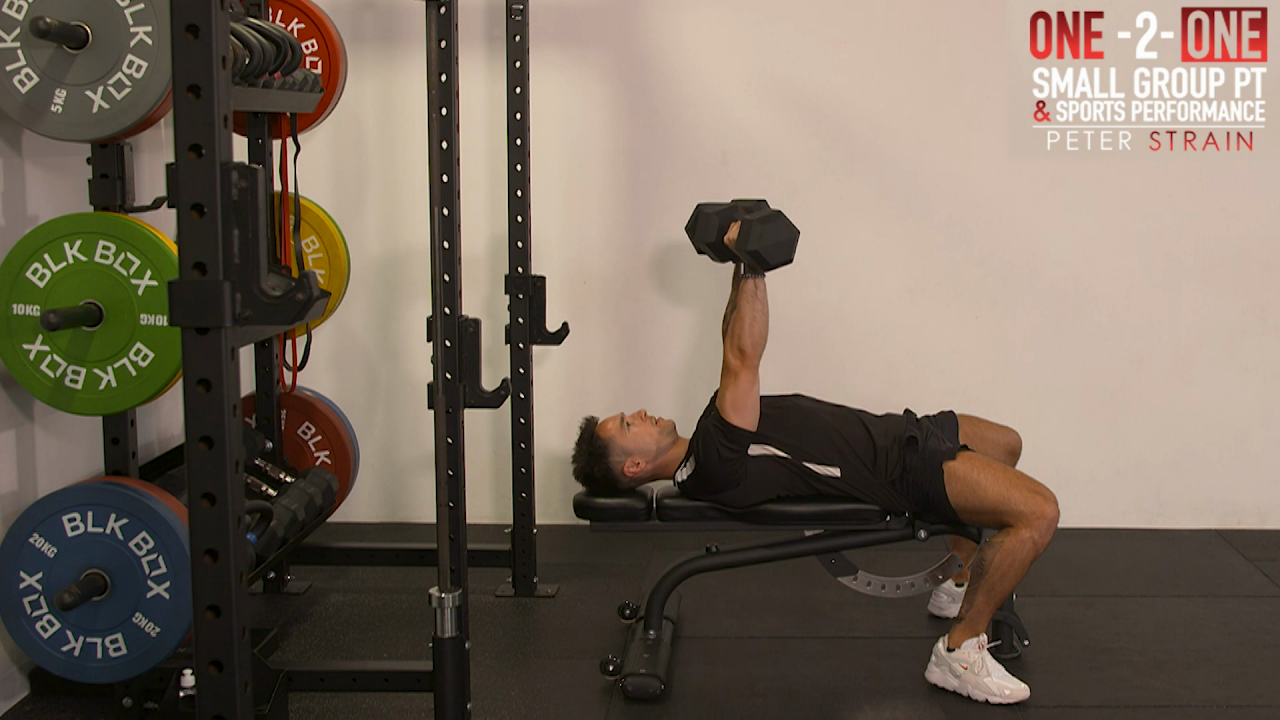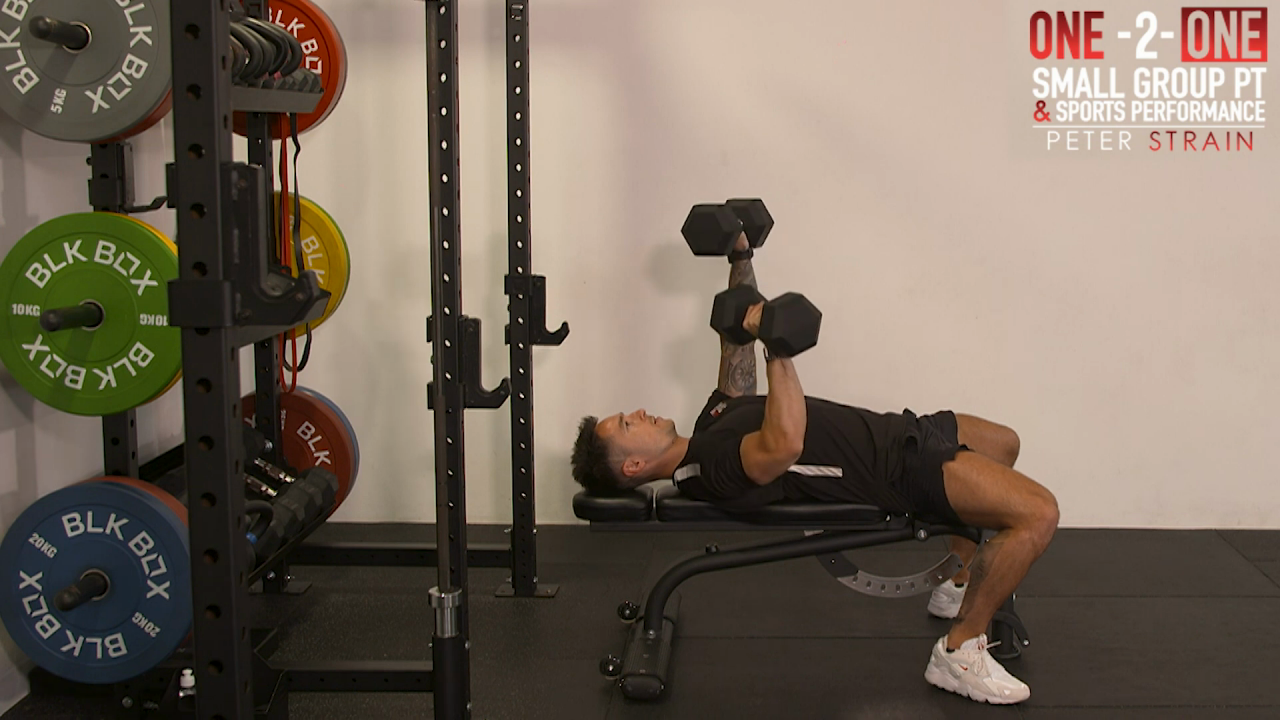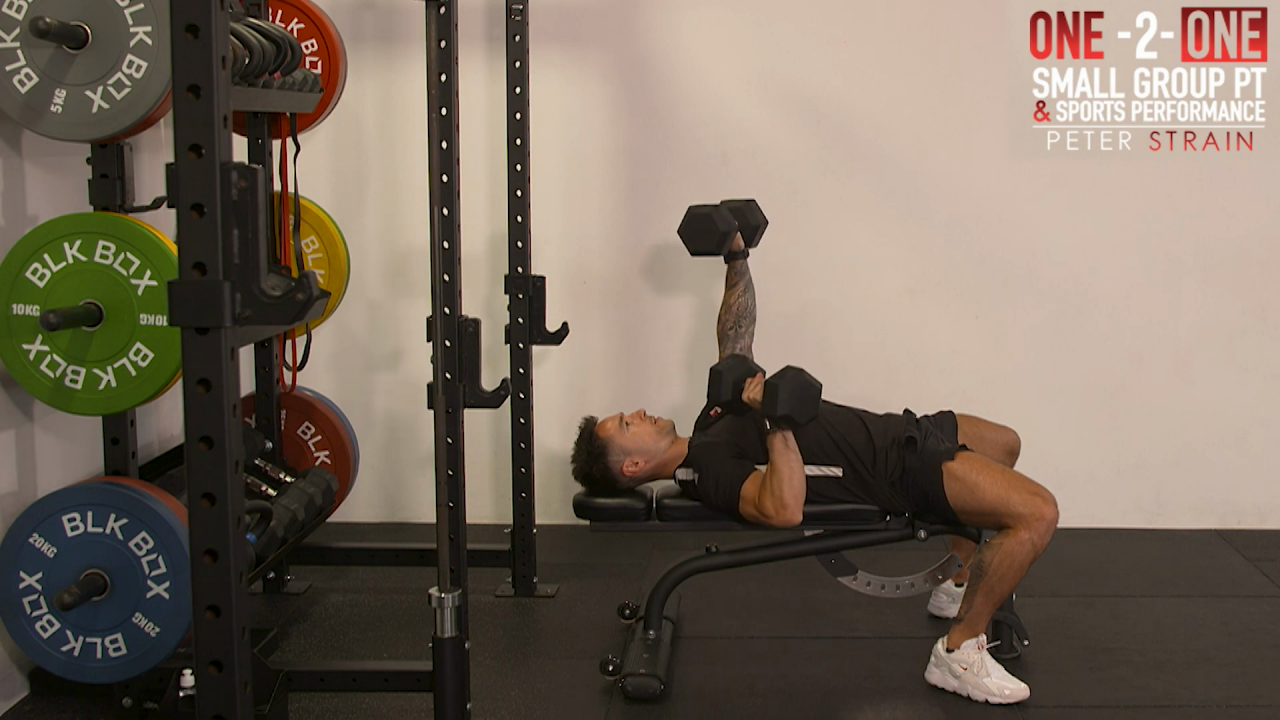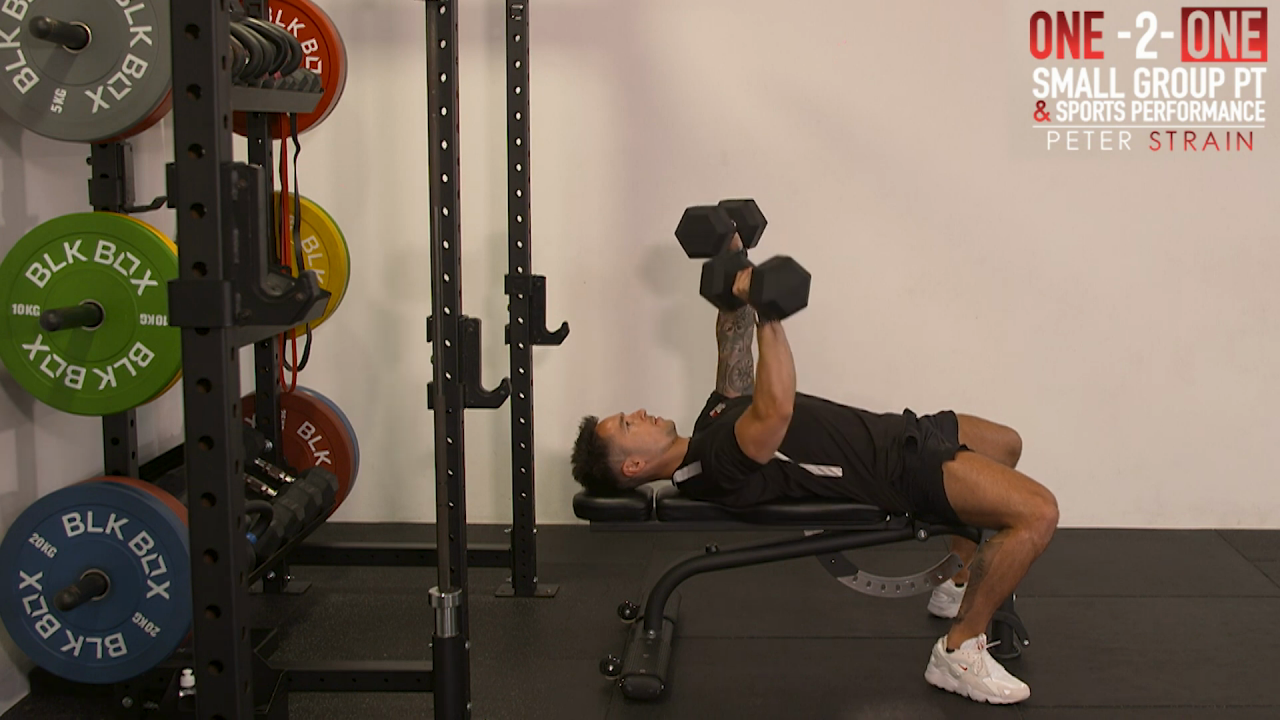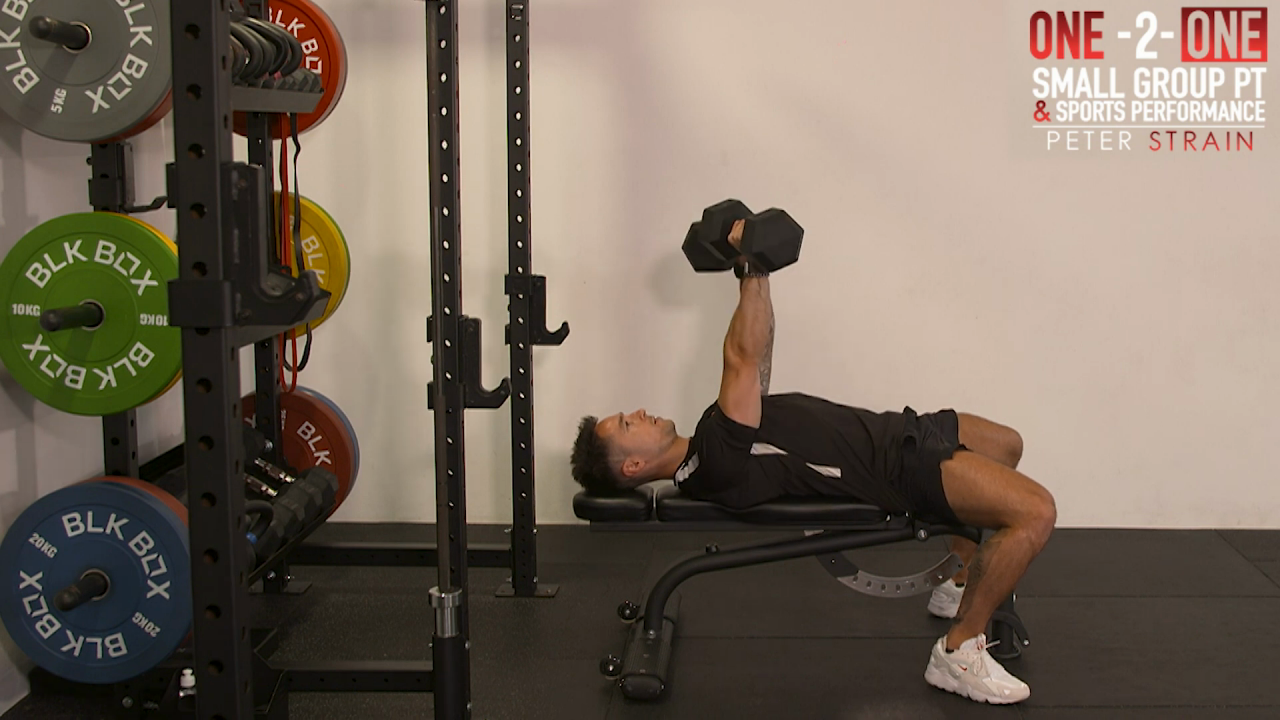
dt=1s
person 1, frame 1
left shoulder: (712, 433)
right shoulder: (712, 468)
left elbow: (737, 349)
right elbow: (743, 360)
left wrist: (743, 264)
right wrist: (752, 268)
right hip: (901, 470)
left knee: (1005, 444)
right knee: (1038, 511)
left ankle: (964, 586)
right ankle: (960, 653)
person 1, frame 2
left shoulder: (714, 422)
right shoulder: (710, 468)
left elbow: (736, 345)
right elbow: (785, 442)
left wrist: (741, 259)
right wrist: (777, 345)
right hip: (901, 471)
left knee: (1003, 443)
right knee: (1038, 513)
left ankle: (962, 587)
right ankle: (960, 653)
person 1, frame 3
left shoulder: (714, 422)
right shoulder: (709, 468)
left elbow: (735, 340)
right elbow: (785, 509)
left wrist: (736, 258)
right wrist: (775, 415)
right hip: (903, 470)
left knee: (1004, 443)
right knee: (1037, 512)
left ankle: (962, 587)
right ankle: (960, 654)
person 1, frame 4
left shoulder: (713, 424)
right shoulder: (711, 465)
left elbow: (734, 342)
right elbow: (778, 408)
left wrist: (735, 258)
right wrist: (765, 309)
right hip: (900, 469)
left knee: (1005, 443)
right knee: (1037, 512)
left ankle: (964, 585)
right ankle: (959, 653)
person 1, frame 5
left shoulder: (715, 429)
right shoulder: (713, 465)
left elbow: (754, 352)
right elbow: (744, 357)
left wrist: (748, 269)
right wrist: (756, 267)
right hip: (899, 468)
left knee: (1007, 445)
right knee: (1034, 511)
left ankle: (965, 586)
right ankle: (959, 653)
